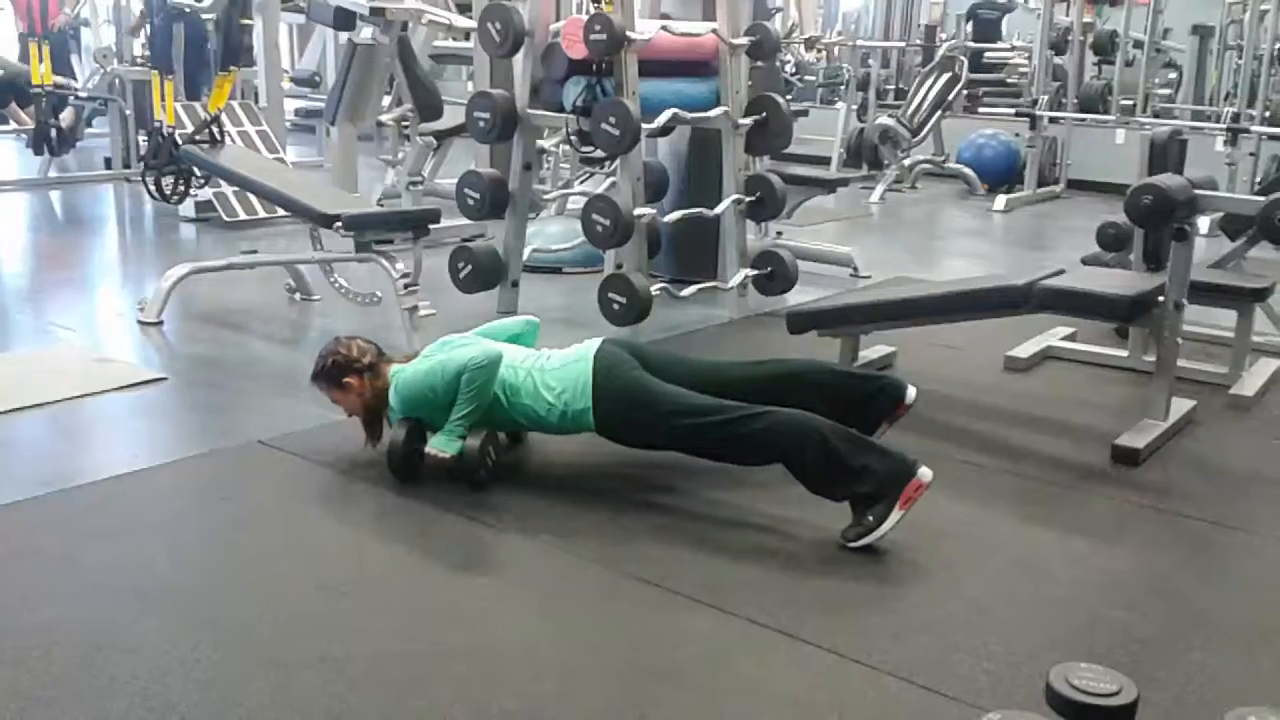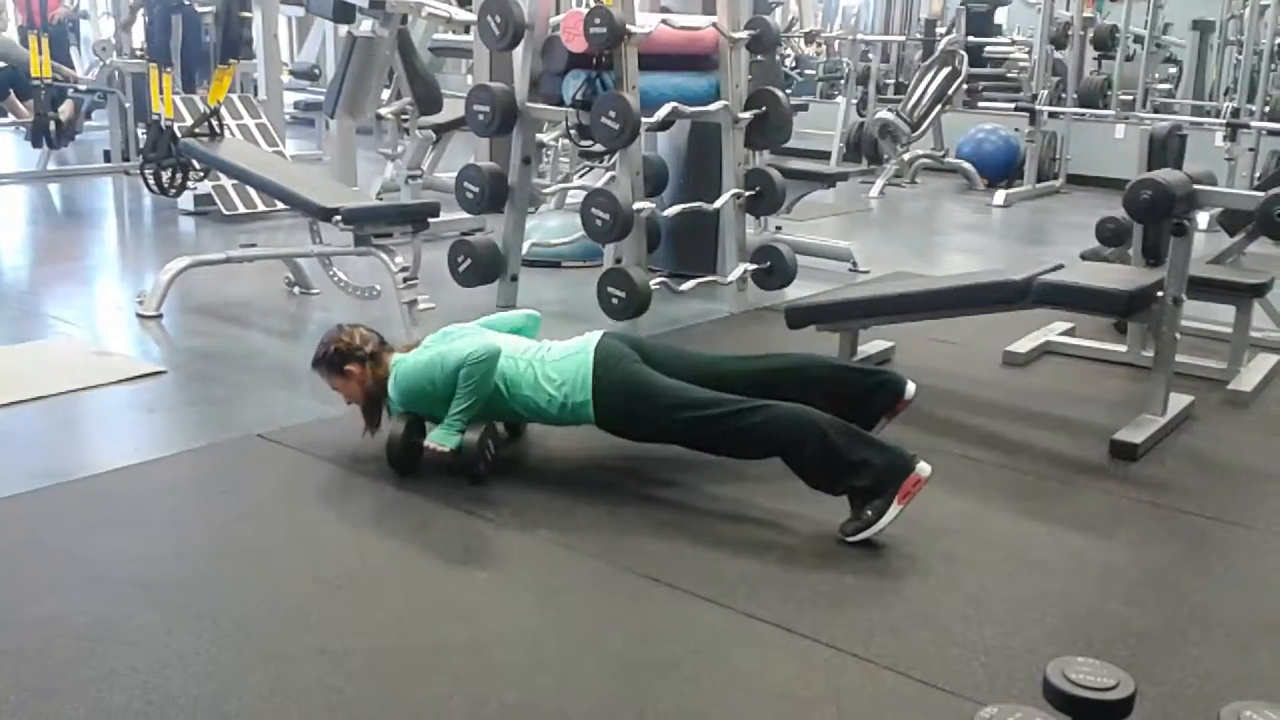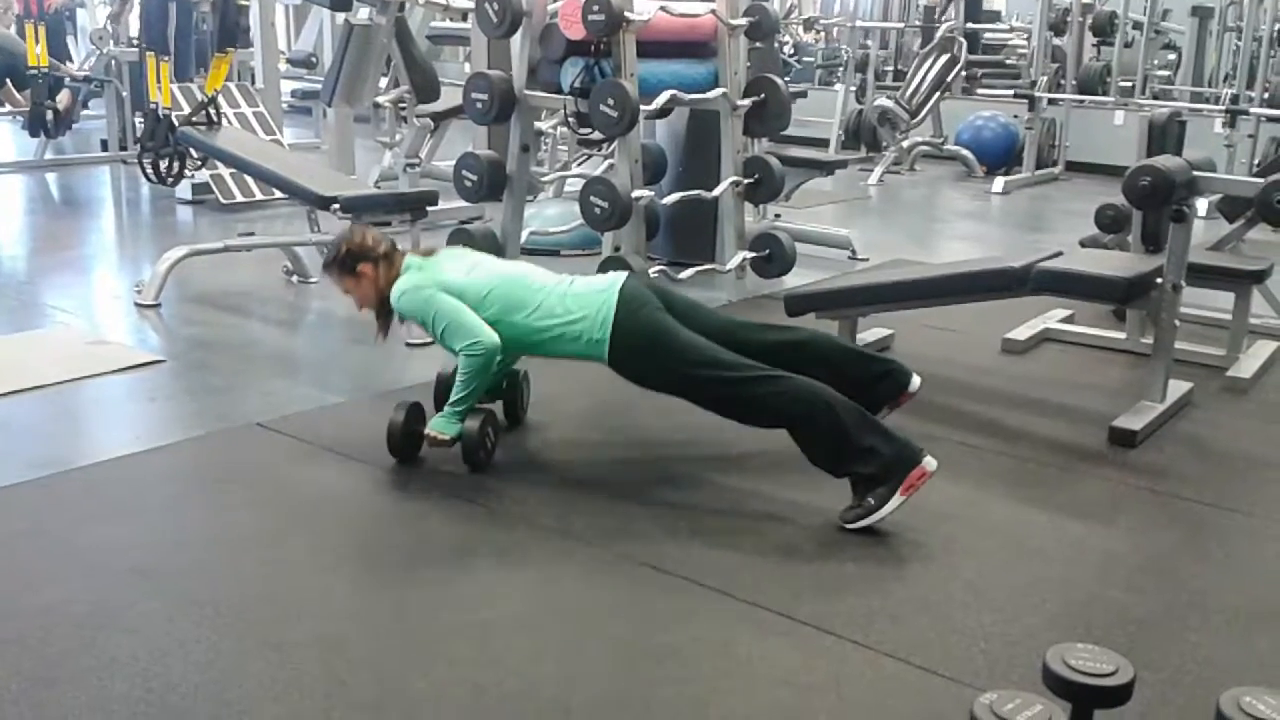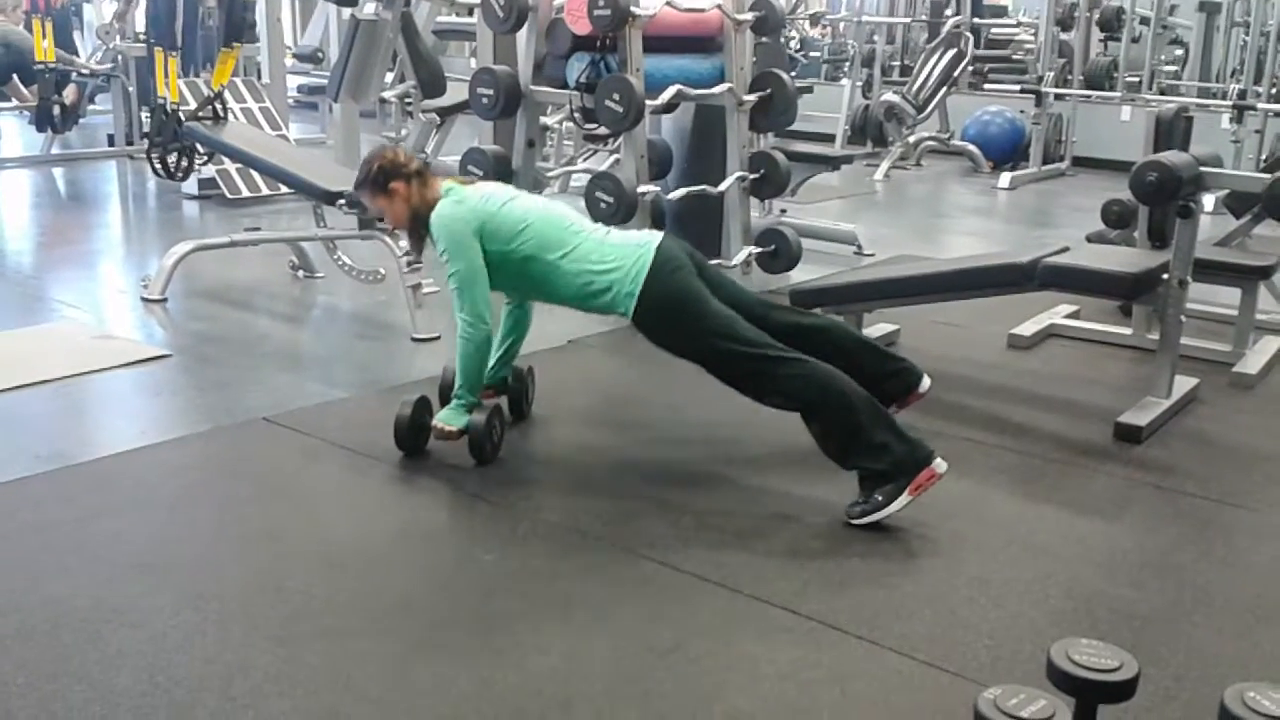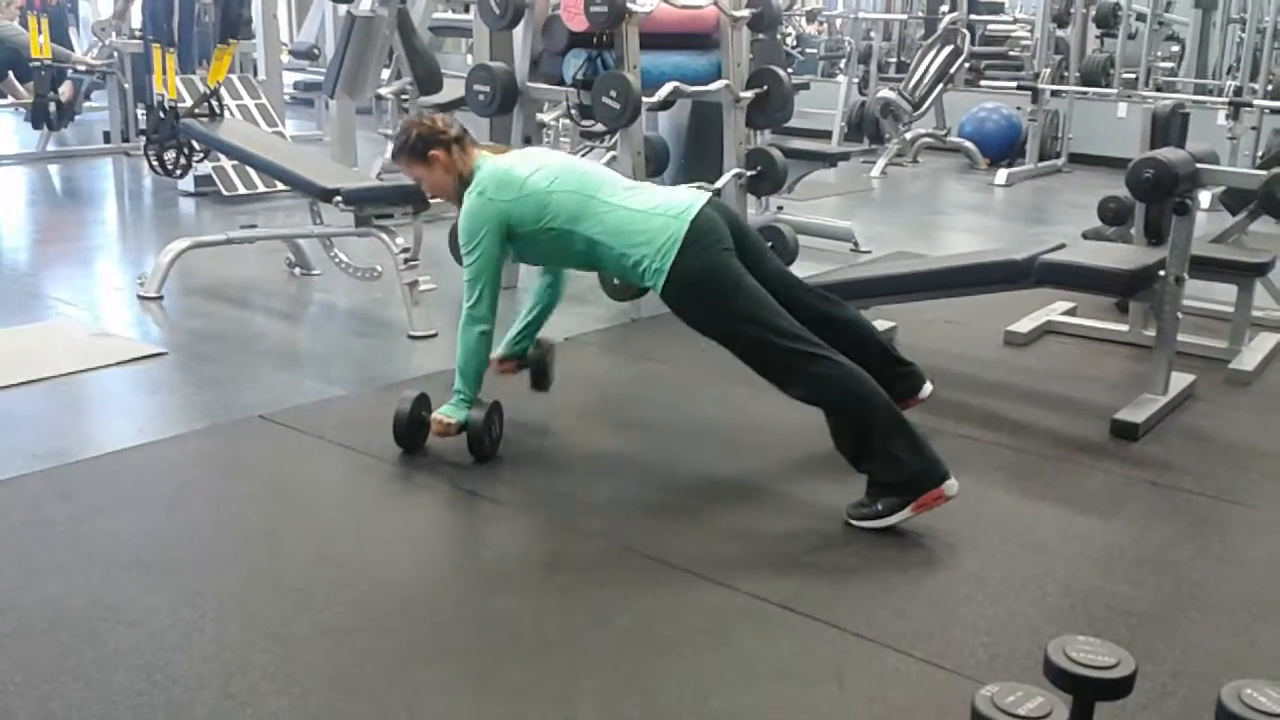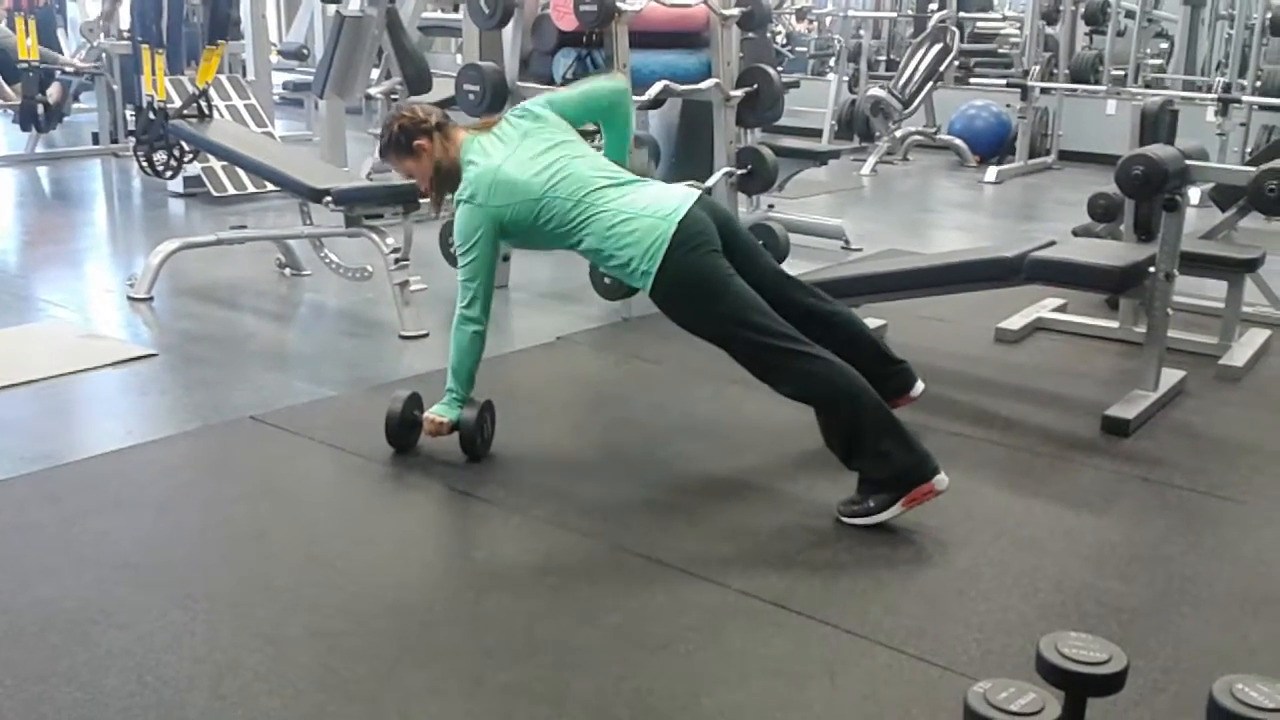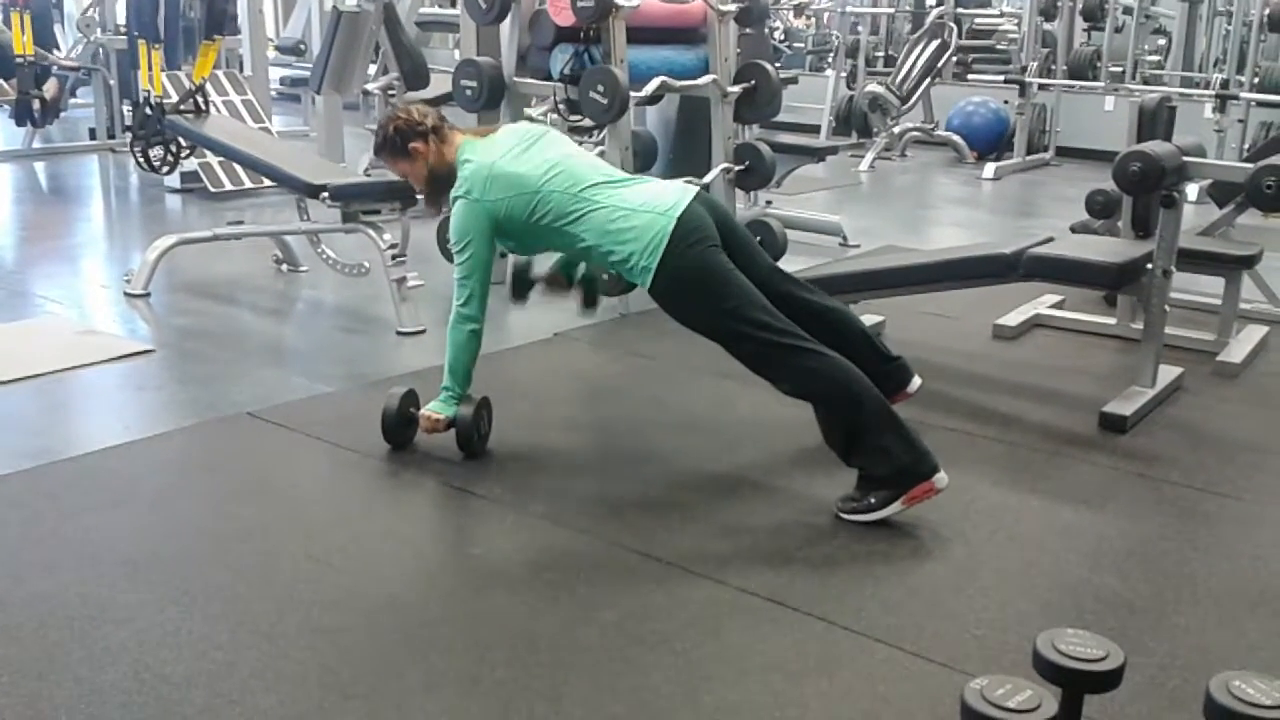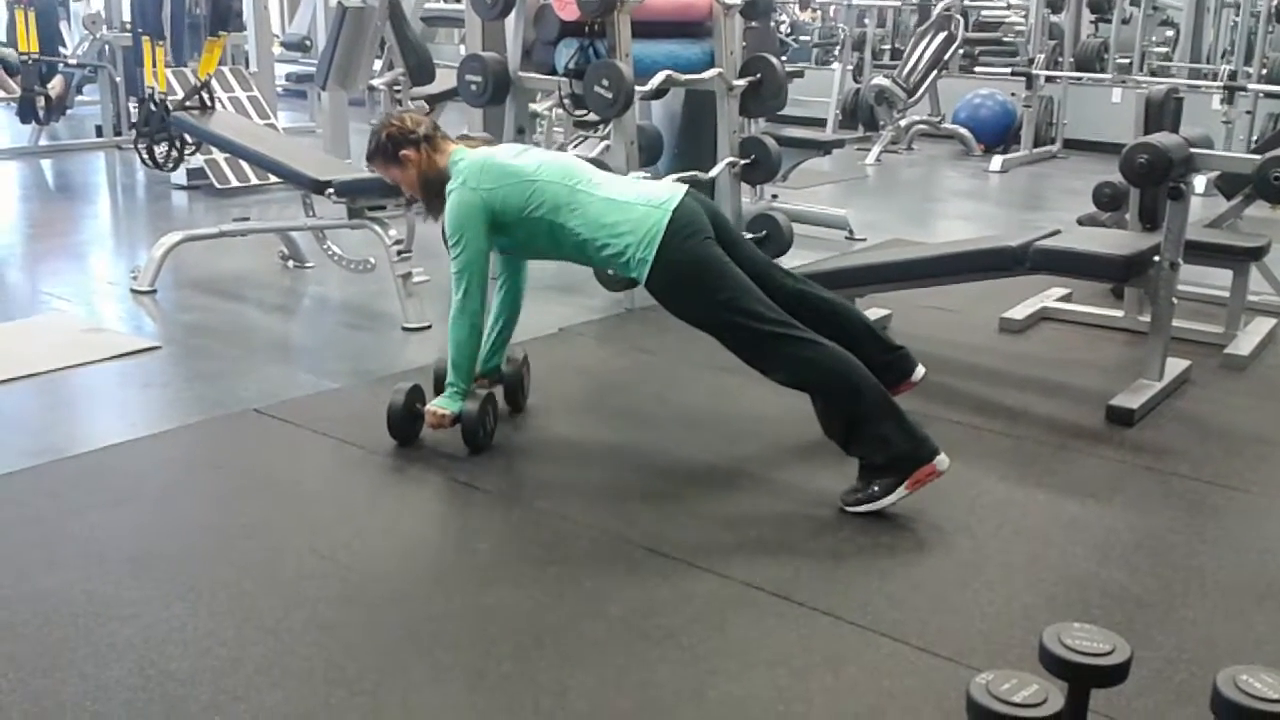
dt=0.4s
person 1, frame 1
left shoulder: (406, 390)
right shoulder: (431, 354)
left elbow: (484, 359)
right elbow: (525, 323)
left wrist: (453, 433)
left hip: (598, 395)
right hip: (601, 356)
left knee: (735, 425)
right knee: (741, 382)
left ankle: (886, 478)
right ankle: (880, 395)
person 1, frame 2
left shoulder: (404, 380)
right shoulder: (432, 342)
left elbow: (483, 353)
right elbow: (529, 318)
left wrist: (452, 426)
left hip: (598, 388)
right hip: (603, 348)
left knee: (735, 418)
right knee: (741, 375)
left ankle: (884, 472)
right ankle: (880, 390)
person 1, frame 3
left shoulder: (409, 291)
right shoulder: (443, 258)
left elbow: (483, 345)
left wrist: (453, 415)
right wrist: (489, 385)
left hip: (615, 330)
right hip: (623, 291)
left knee: (754, 386)
right knee: (759, 344)
left ankle: (890, 464)
right ankle: (886, 379)
person 1, frame 4
left shoulder: (448, 219)
right shoulder: (477, 194)
left elbow: (476, 323)
right elbow: (523, 288)
left wrist: (462, 405)
right wrist: (497, 375)
left hip: (645, 289)
right hip: (657, 253)
left knee: (773, 366)
right knee: (779, 324)
left ankle: (899, 465)
right ankle: (897, 380)
person 1, frame 5
left shoulder: (481, 205)
right shoulder: (522, 162)
left elbow: (478, 309)
right elbow: (553, 265)
left wrist: (463, 402)
right wrist: (513, 347)
left hip: (681, 258)
right hip: (699, 213)
left knee: (799, 357)
right knee: (804, 305)
left ankle: (913, 478)
right ankle: (901, 382)
person 1, frame 6
left shoulder: (477, 200)
right shoulder: (524, 116)
left elbow: (472, 307)
right elbow: (616, 86)
left wrist: (454, 402)
left hip: (668, 256)
right hip: (692, 208)
left knee: (787, 354)
right knee: (794, 300)
left ankle: (902, 474)
right ankle: (892, 380)
person 1, frame 7
left shoulder: (471, 197)
right shoulder: (519, 130)
left elbow: (469, 305)
left wrist: (451, 399)
right wrist: (574, 260)
left hip: (666, 252)
right hip: (690, 205)
left knee: (786, 351)
right knee: (790, 298)
left ankle: (903, 471)
right ankle: (890, 378)
person 1, frame 8
left shoulder: (465, 194)
right shoulder: (498, 157)
left elbow: (467, 297)
right elbow: (511, 269)
left wrist: (456, 392)
right wrist: (490, 359)
left hip: (661, 247)
right hip: (679, 204)
left knee: (779, 341)
right knee: (785, 292)
left ankle: (903, 457)
right ankle: (893, 368)
